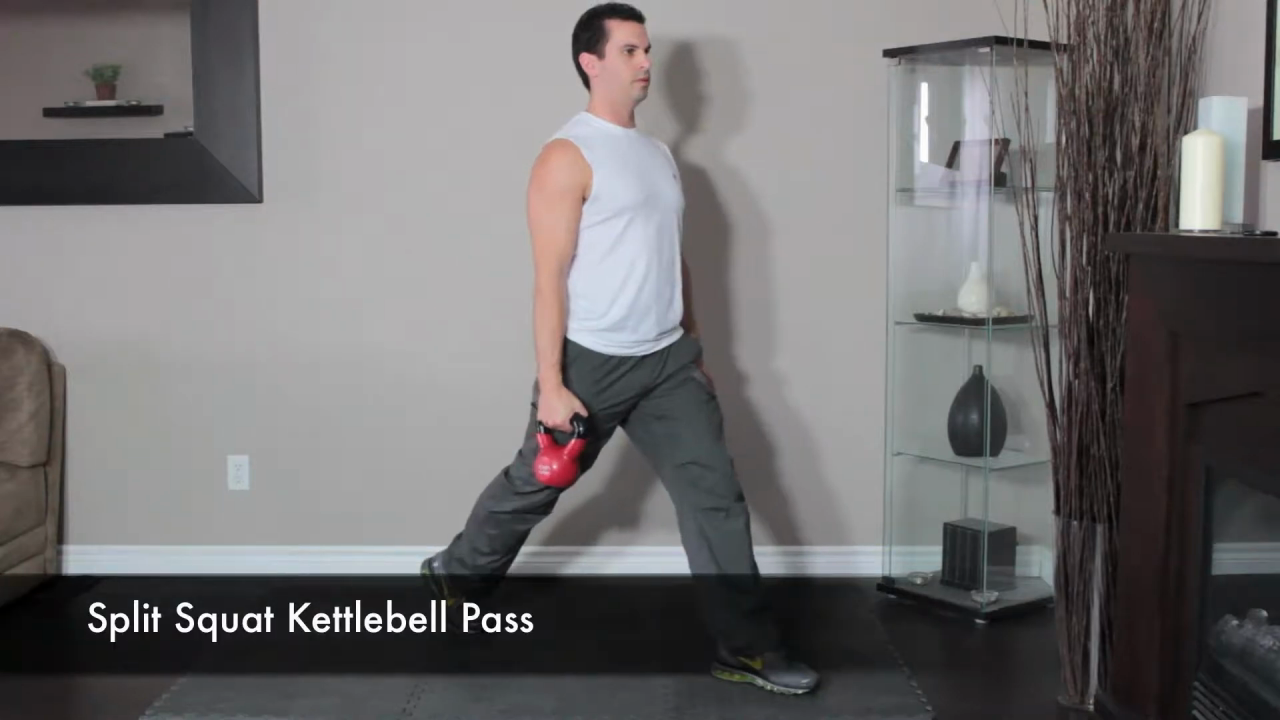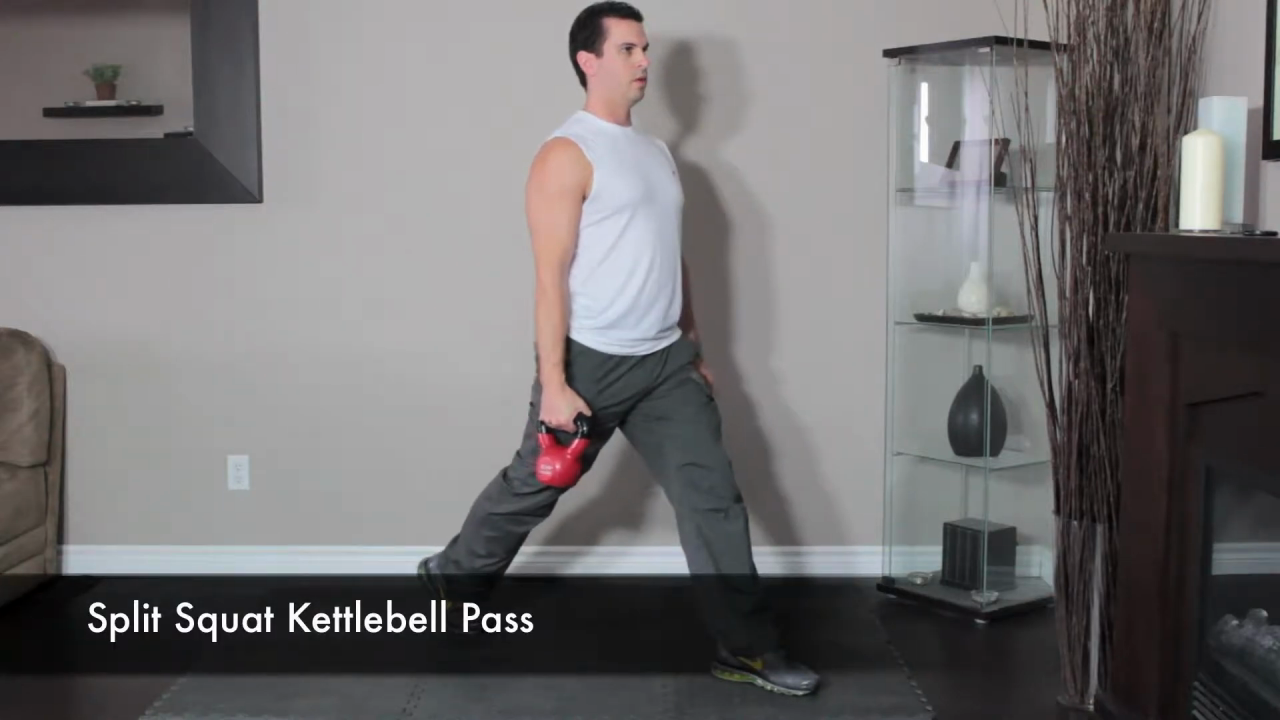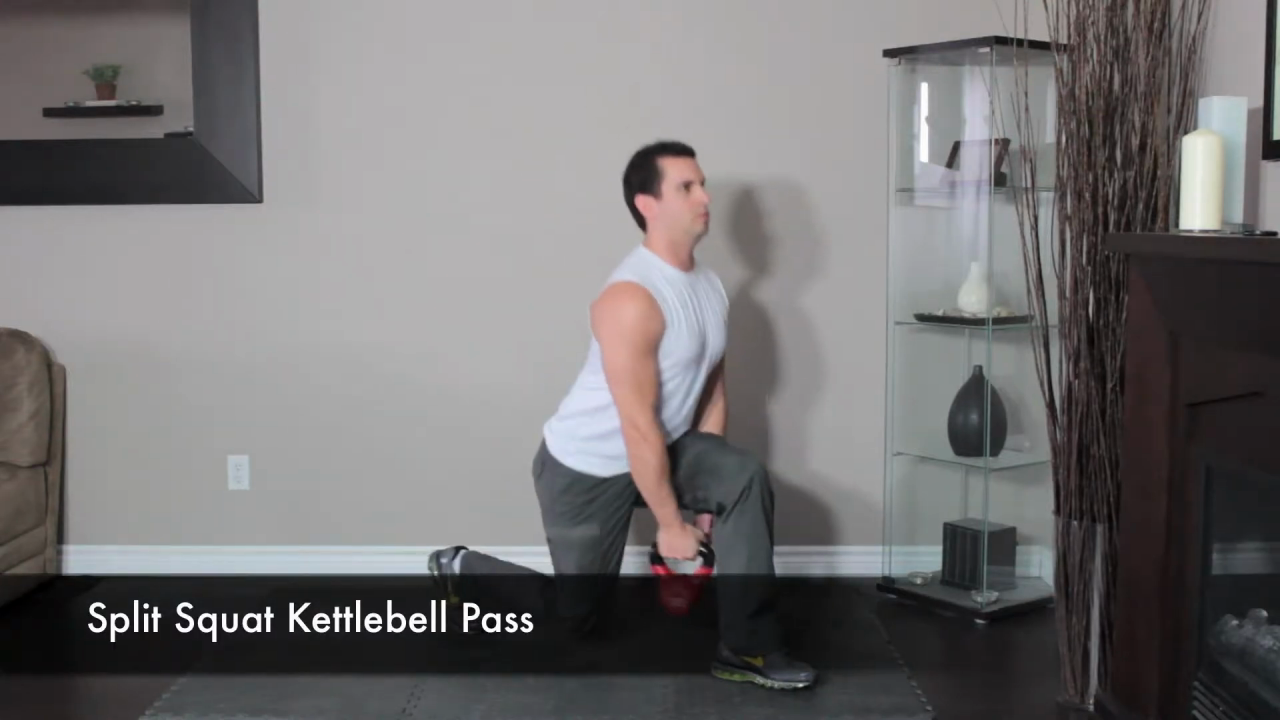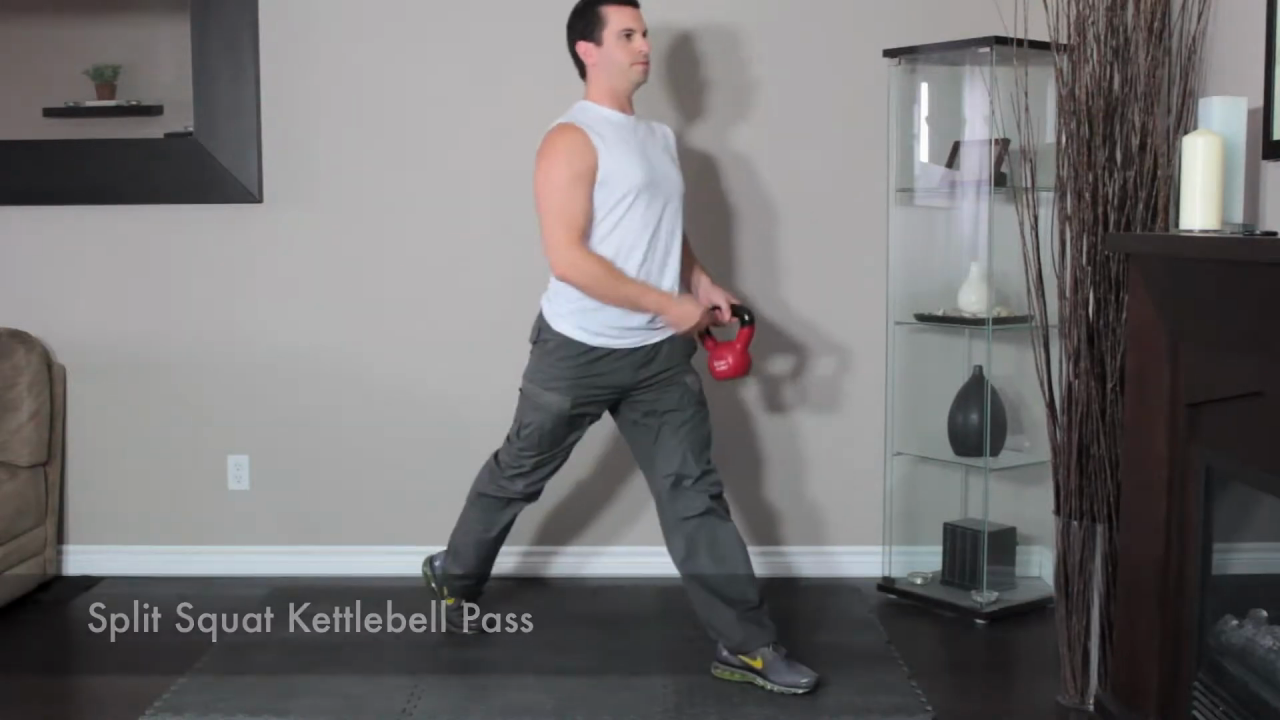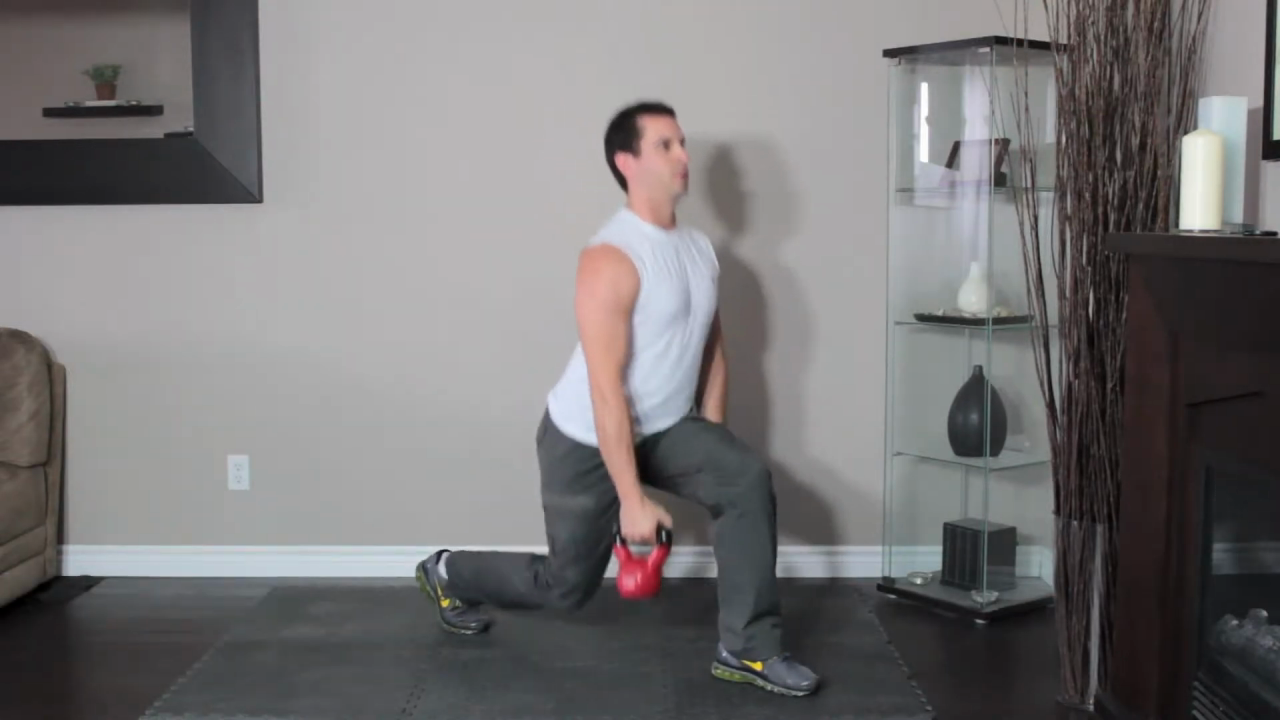
dt=1s
person 1, frame 1
left shoulder: (658, 153)
right shoulder: (568, 156)
right elbow: (551, 276)
left wrist: (693, 352)
right wrist: (551, 384)
left hip: (668, 360)
right hip: (592, 362)
left knee: (714, 492)
right knee: (532, 487)
left ankle: (746, 646)
right ankle: (454, 575)
person 1, frame 2
left shoulder: (656, 151)
right shoulder: (567, 155)
right elbow: (551, 276)
left wrist: (694, 348)
right wrist: (553, 383)
left hip: (665, 359)
right hip: (591, 361)
left knee: (712, 494)
right knee: (533, 487)
left ankle: (747, 647)
right ankle: (451, 577)
person 1, frame 3
left shoulder: (710, 286)
right shoulder: (631, 300)
left elbow: (711, 390)
right elbow: (638, 429)
left wrist: (708, 492)
right wrist: (670, 523)
left hip: (659, 445)
right hip: (584, 466)
left knee: (745, 480)
right knee: (573, 611)
left ankle: (746, 648)
right ankle: (462, 570)
person 1, frame 4
left shoulder: (659, 138)
right shoulder: (571, 140)
right elbow: (567, 259)
left wrist: (700, 285)
right wrist: (664, 303)
left hip: (659, 352)
right hip: (579, 348)
left knee: (693, 491)
right knee: (518, 475)
left ankle: (745, 645)
right ankle: (453, 577)
person 1, frame 5
left shoulder: (699, 248)
right shoulder: (613, 260)
left elbow: (711, 351)
right elbow: (605, 388)
left wrist: (710, 451)
right wrist: (633, 499)
left hip: (665, 427)
right hip: (584, 439)
left knee: (749, 481)
right knee: (568, 583)
left ankle: (748, 649)
right ankle: (450, 574)
